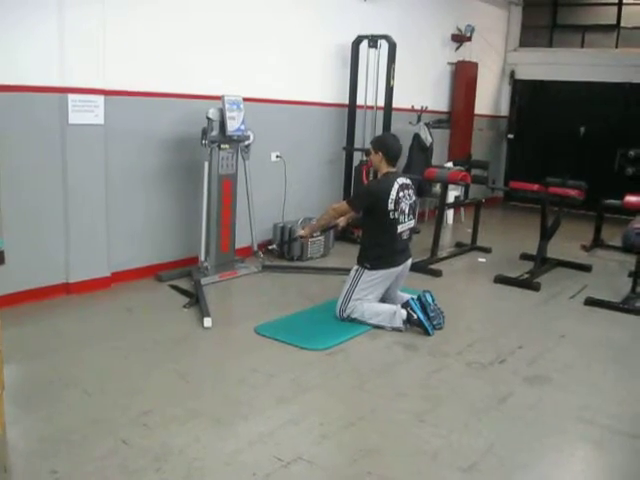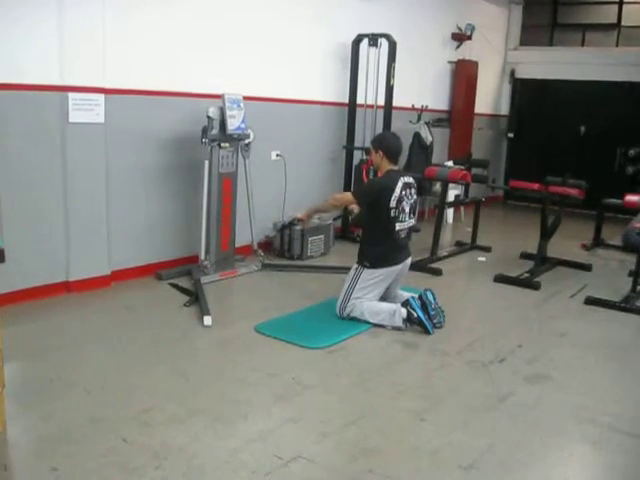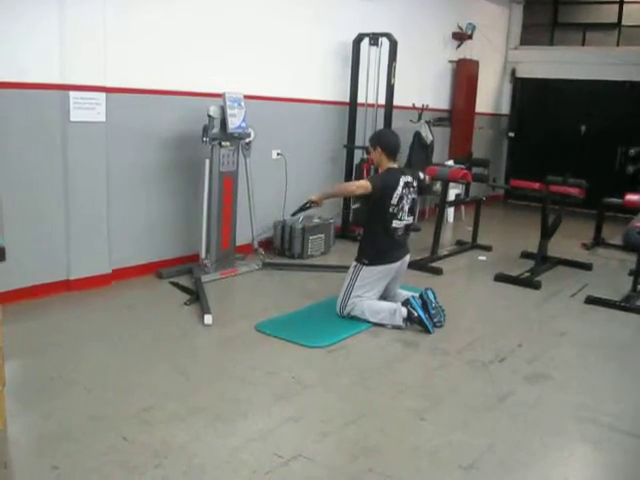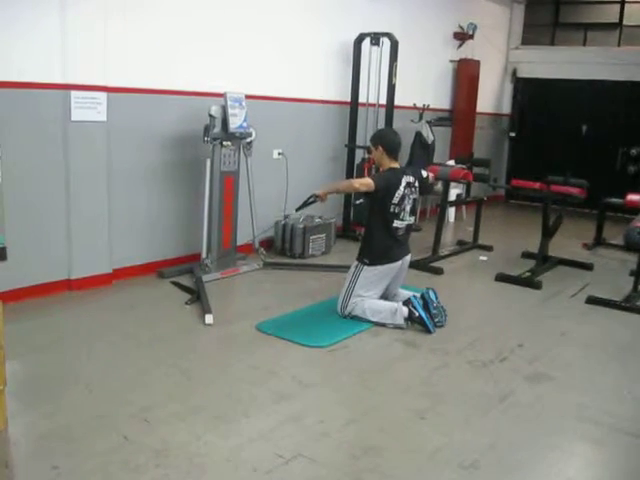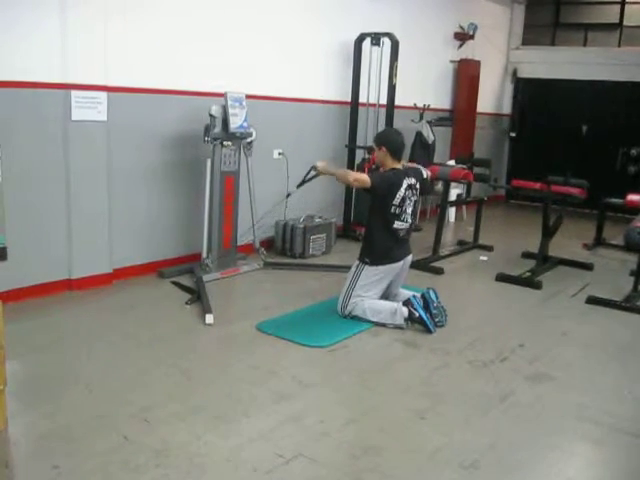
dt=0.3s
person 1, frame 1
left shoulder: (376, 188)
right shoulder: (407, 183)
left elbow: (337, 210)
left wrist: (309, 229)
right wrist: (348, 218)
left hip: (378, 265)
right hip: (403, 259)
left knee: (347, 309)
right knee: (385, 297)
left ankle: (404, 316)
right ankle: (417, 304)
person 1, frame 2
left shoulder: (380, 184)
right shoulder: (409, 181)
left elbow: (339, 201)
left wrist: (309, 213)
right wrist: (362, 206)
left hip: (378, 262)
right hip: (402, 258)
left knee: (347, 307)
right knee: (386, 295)
left ankle: (404, 314)
right ankle: (420, 302)
person 1, frame 3
left shoulder: (383, 181)
right shoulder: (412, 178)
left elbow: (356, 187)
right elbow: (426, 181)
left wrist: (321, 196)
left hip: (376, 260)
right hip: (401, 255)
left knee: (347, 306)
right knee: (386, 294)
left ankle: (405, 314)
right ankle: (420, 301)
person 1, frame 4
left shoulder: (385, 180)
right shoulder: (412, 176)
left elbow: (358, 185)
right elbow: (430, 178)
left wrist: (327, 190)
left hip: (377, 259)
right hip: (402, 255)
left knee: (348, 306)
right knee: (388, 295)
left ankle: (405, 313)
right ankle: (421, 302)
person 1, frame 5
left shoulder: (385, 180)
right shoulder: (414, 177)
left elbow: (354, 179)
right elbow: (427, 173)
left wrist: (326, 169)
right wrist: (403, 164)
left hip: (378, 259)
right hip: (403, 255)
left knee: (348, 305)
right knee: (388, 295)
left ankle: (406, 313)
right ankle: (422, 301)
